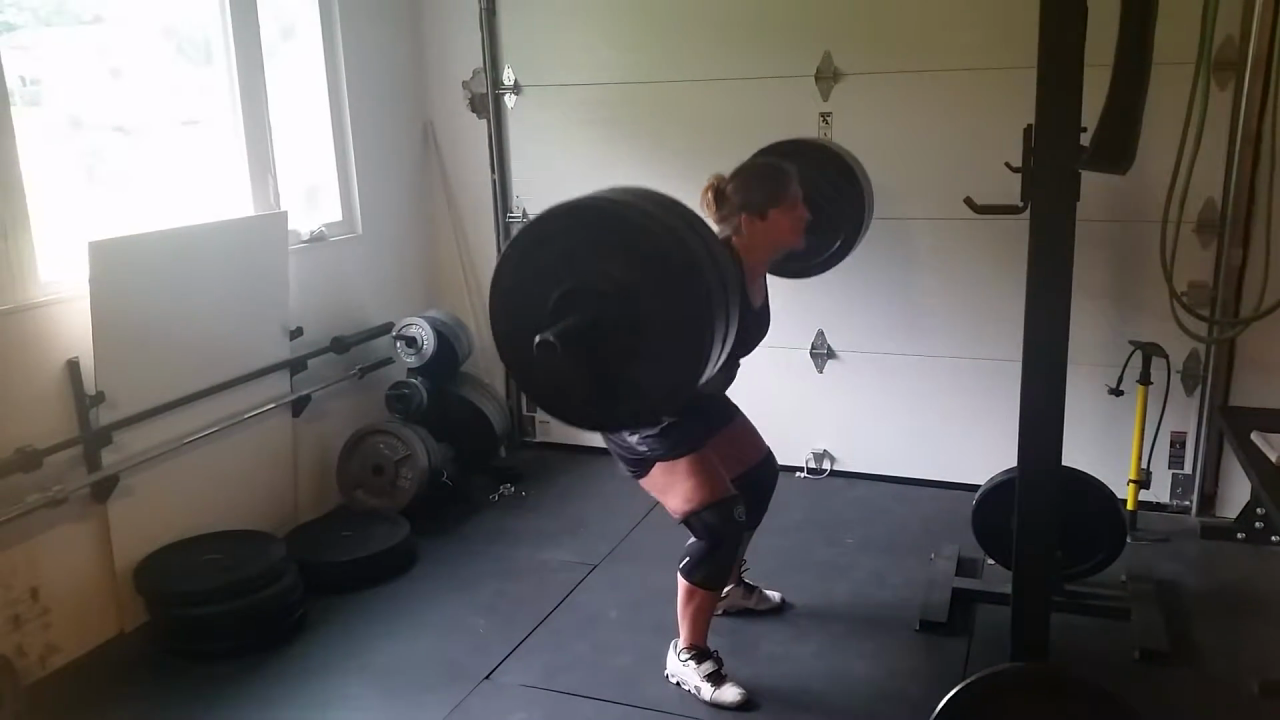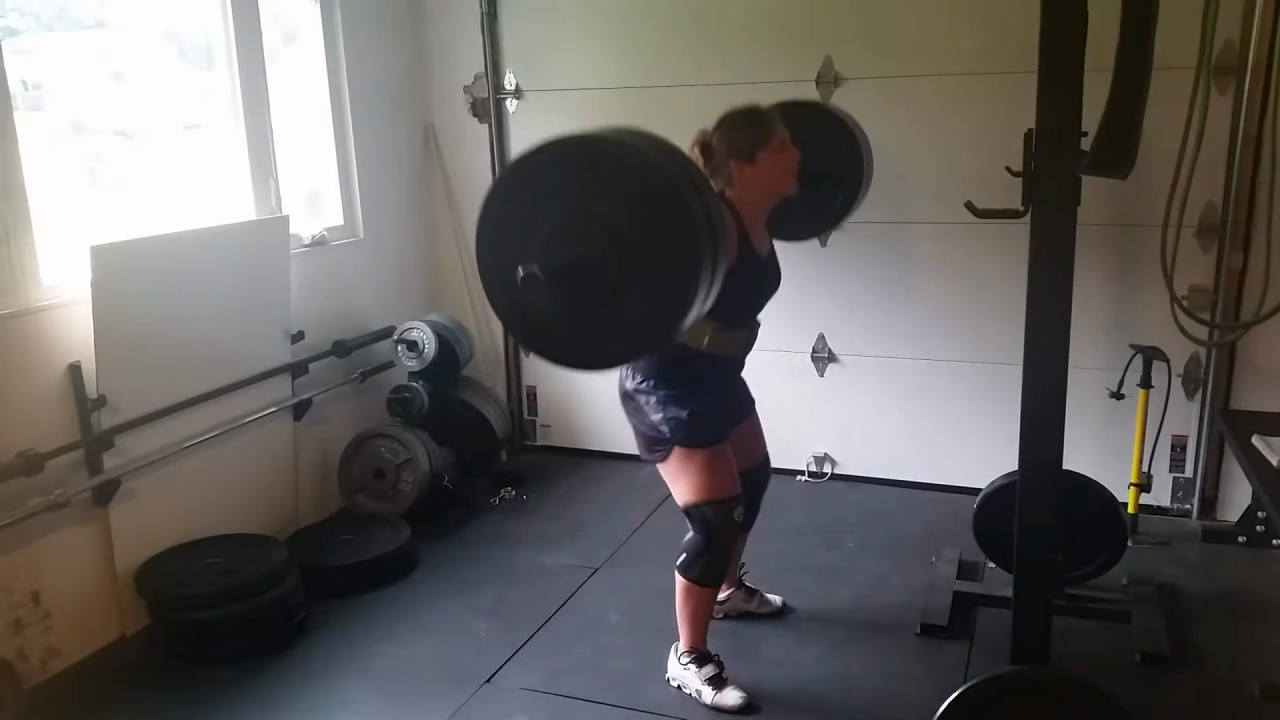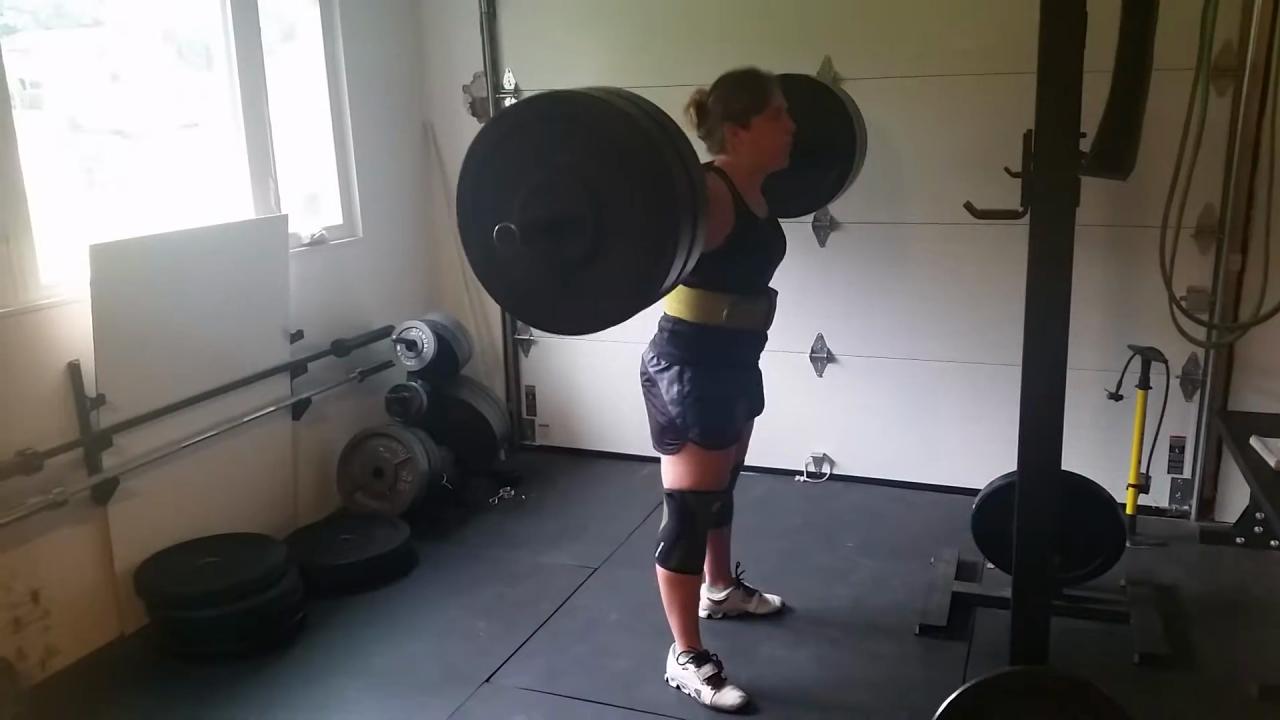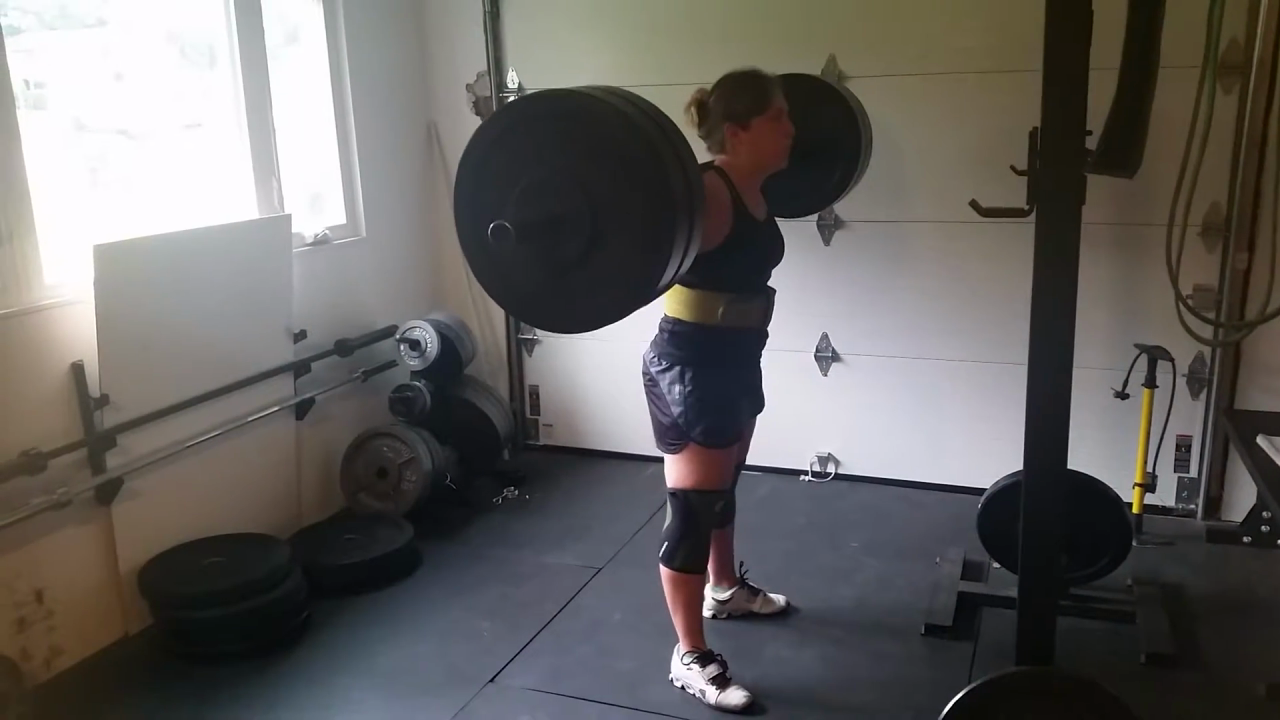
dt=0.3s
person 1, frame 1
left shoulder: (753, 262)
left hip: (695, 398)
left knee: (758, 476)
right knee: (720, 520)
left ankle: (729, 586)
right ankle: (687, 656)
person 1, frame 2
left shoulder: (755, 218)
left hip: (715, 373)
right hip: (667, 384)
left knee: (752, 479)
right knee: (717, 517)
left ankle: (727, 588)
right ankle: (689, 659)
person 1, frame 3
left shoulder: (750, 188)
right shoulder: (707, 192)
left hip: (734, 358)
right hip: (689, 363)
left knee: (721, 487)
right knee: (689, 507)
left ankle: (720, 588)
right ankle: (686, 659)
person 1, frame 4
left shoulder: (750, 189)
right shoulder: (706, 193)
left hip: (736, 357)
right hip: (691, 363)
left knee: (723, 486)
right knee: (693, 506)
left ankle: (726, 587)
right ankle: (691, 658)
